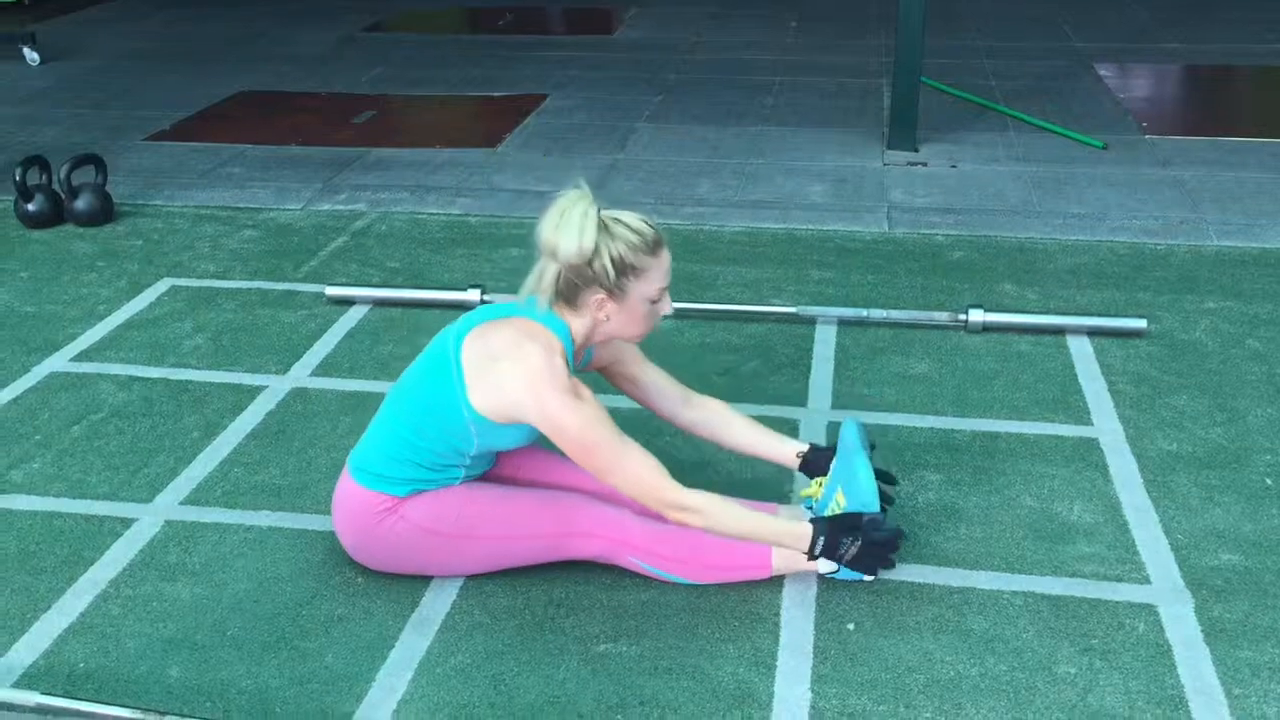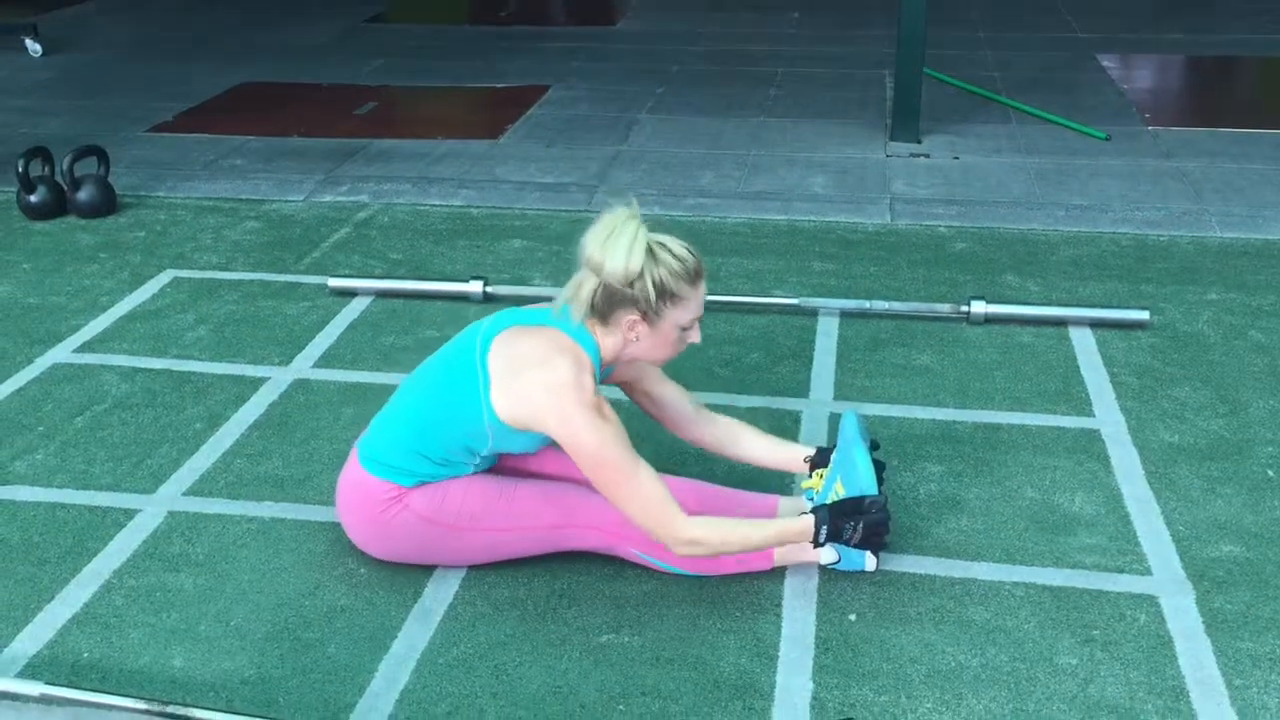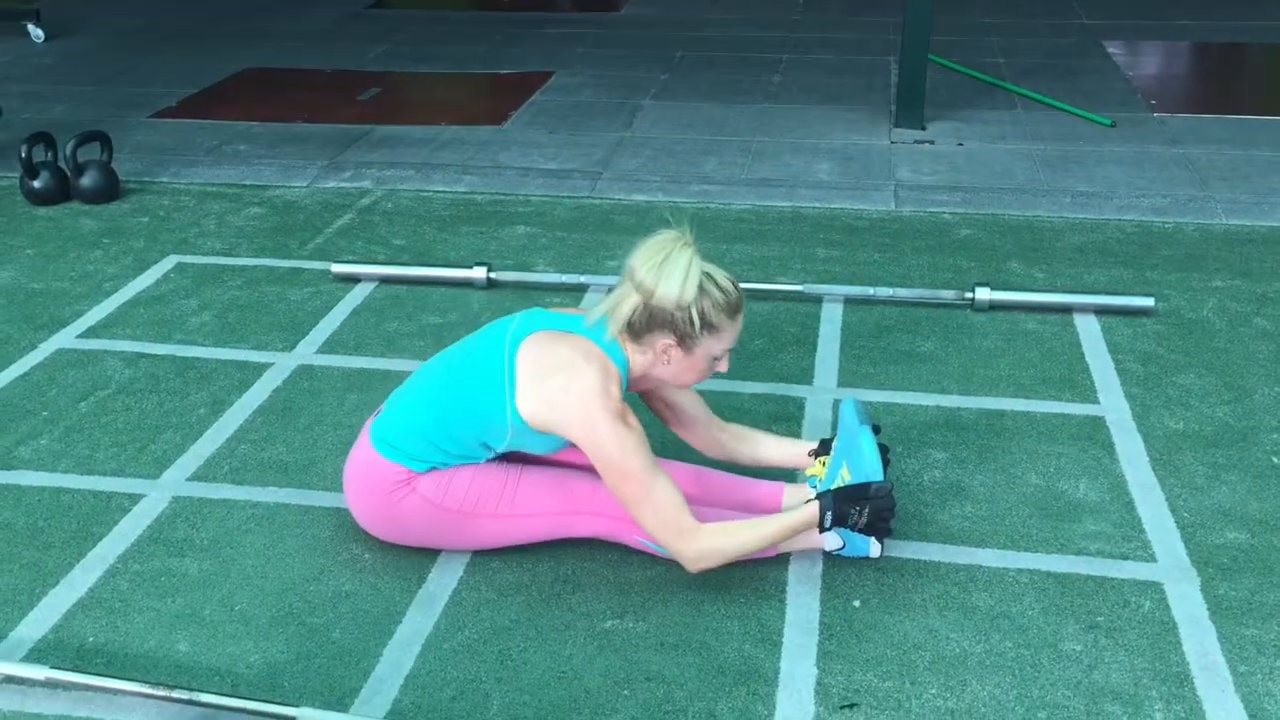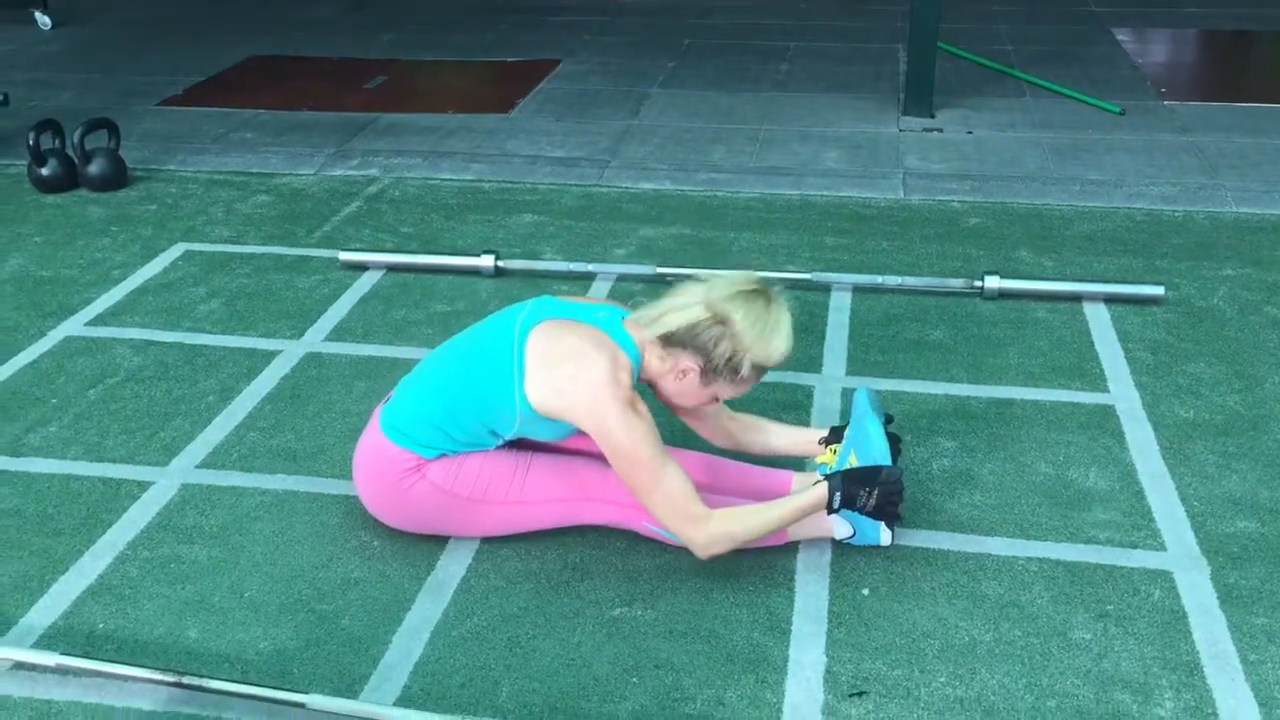
dt=0.4s
person 1, frame 1
left shoulder: (579, 327)
right shoulder: (540, 375)
left elbow: (690, 407)
right elbow: (675, 504)
left wrist: (805, 457)
right wrist: (813, 539)
right hip: (386, 514)
left knee: (617, 492)
right knee: (599, 527)
left ankle: (804, 515)
right ankle: (816, 559)
person 1, frame 2
left shoulder: (591, 334)
right shoulder: (566, 388)
left elbow: (704, 425)
right elbow: (680, 536)
left wrist: (813, 460)
right wrist: (817, 529)
left hip: (444, 461)
right hip: (390, 504)
left knee: (625, 489)
right knee: (603, 520)
left ankle: (805, 502)
right ankle: (817, 546)
person 1, frame 3
left shoulder: (616, 340)
right shoulder: (594, 397)
left elbow: (716, 437)
right elbow: (692, 548)
left wrist: (816, 454)
right wrist: (821, 515)
left hip: (418, 437)
right hip: (395, 486)
left knee: (637, 478)
right knee: (608, 508)
left ankle: (808, 493)
person 1, frame 4
left shoulder: (634, 331)
right shoulder: (605, 387)
left elbow: (727, 431)
right elbow: (702, 535)
left wrist: (826, 441)
right wrist: (828, 494)
left hip: (427, 426)
right hip: (404, 472)
left knee: (646, 467)
right knee: (615, 495)
